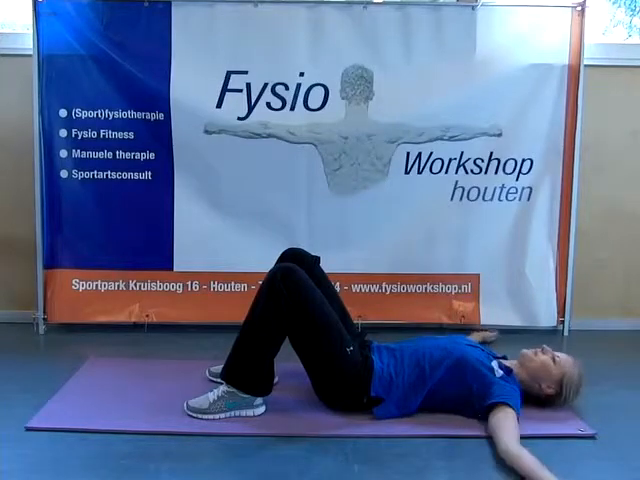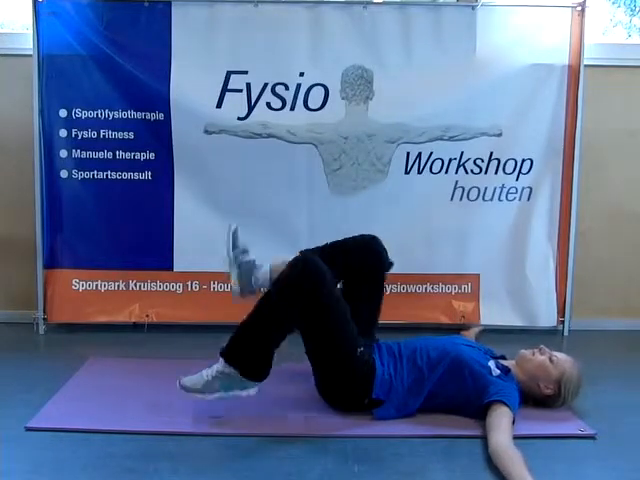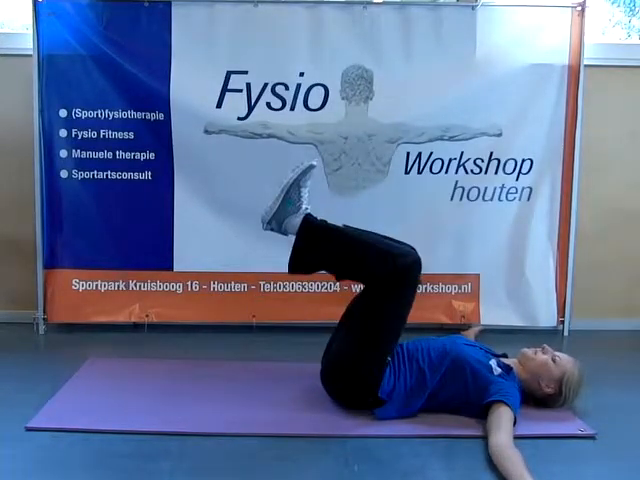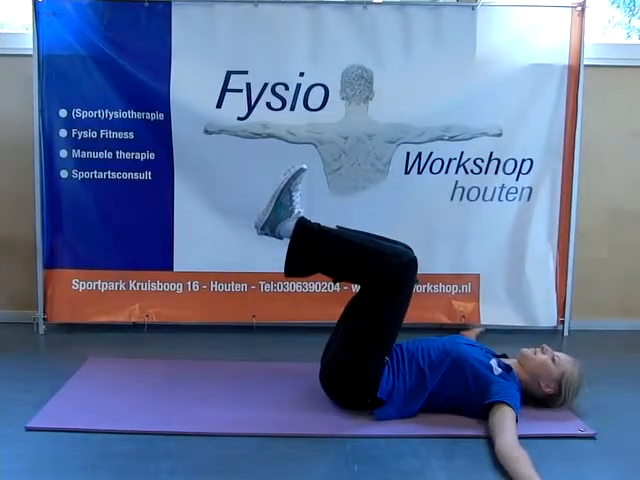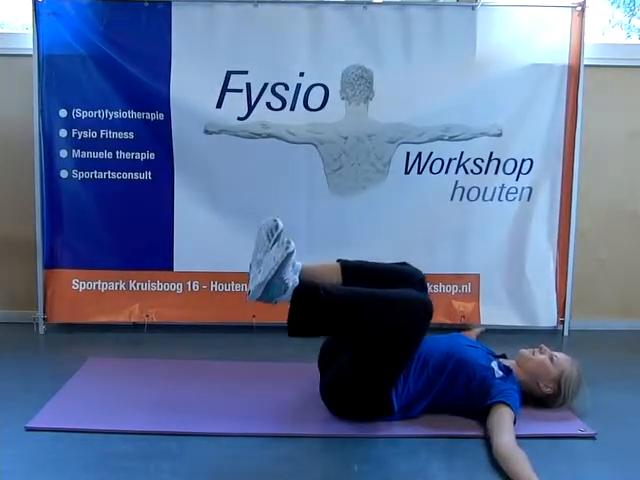
dt=1s
person 1, frame 1
left shoulder: (504, 390)
right shoulder: (495, 363)
left elbow: (508, 443)
right wrist: (473, 339)
left hip: (354, 382)
right hip: (365, 354)
left knee: (285, 280)
right knee: (296, 259)
left ankle: (242, 392)
right ankle: (248, 369)
person 1, frame 2
left shoulder: (504, 389)
right shoulder: (493, 361)
left elbow: (500, 443)
right wrist: (468, 335)
left hip: (356, 383)
right hip: (370, 356)
left knee: (306, 273)
right knee: (367, 248)
left ankle: (239, 372)
right ankle: (259, 278)
person 1, frame 3
left shoulder: (506, 389)
right shoulder: (495, 360)
left elbow: (500, 442)
left hip: (358, 381)
right hip: (373, 368)
left knee: (402, 264)
right knee: (400, 260)
left ankle: (298, 222)
right ankle: (298, 220)
person 1, frame 4
left shoulder: (505, 388)
right shoulder: (492, 360)
left elbow: (506, 443)
left hip: (356, 381)
right hip: (352, 366)
left knee: (397, 264)
right knee: (396, 259)
left ankle: (293, 227)
right ankle: (293, 224)
person 1, frame 5
left shoulder: (505, 389)
right shoulder: (488, 358)
left elbow: (504, 443)
left hip: (356, 392)
left knee: (414, 306)
right knee: (409, 280)
left ankle: (289, 291)
right ankle: (292, 276)
person 2, frame 1
left shoulder: (324, 133)
right shoulder: (389, 132)
left elbow: (268, 129)
right elbow: (442, 132)
left wrist: (220, 127)
right wrist: (486, 130)
person 2, frame 2
left shoulder: (323, 133)
right shoulder: (390, 132)
left elbow: (268, 129)
right elbow: (443, 132)
left wrist: (220, 127)
right wrist: (485, 131)
person 2, frame 3
left shoulder: (324, 133)
right shoulder: (390, 132)
left elbow: (268, 129)
right elbow: (443, 131)
left wrist: (221, 127)
right wrist: (485, 131)
person 2, frame 4
left shoulder: (324, 133)
right shoulder: (390, 132)
left elbow: (268, 129)
right elbow: (443, 131)
left wrist: (221, 127)
right wrist: (485, 131)
person 2, frame 5
left shoulder: (324, 133)
right shoulder: (390, 132)
left elbow: (268, 129)
right elbow: (442, 132)
left wrist: (221, 127)
right wrist: (485, 131)
